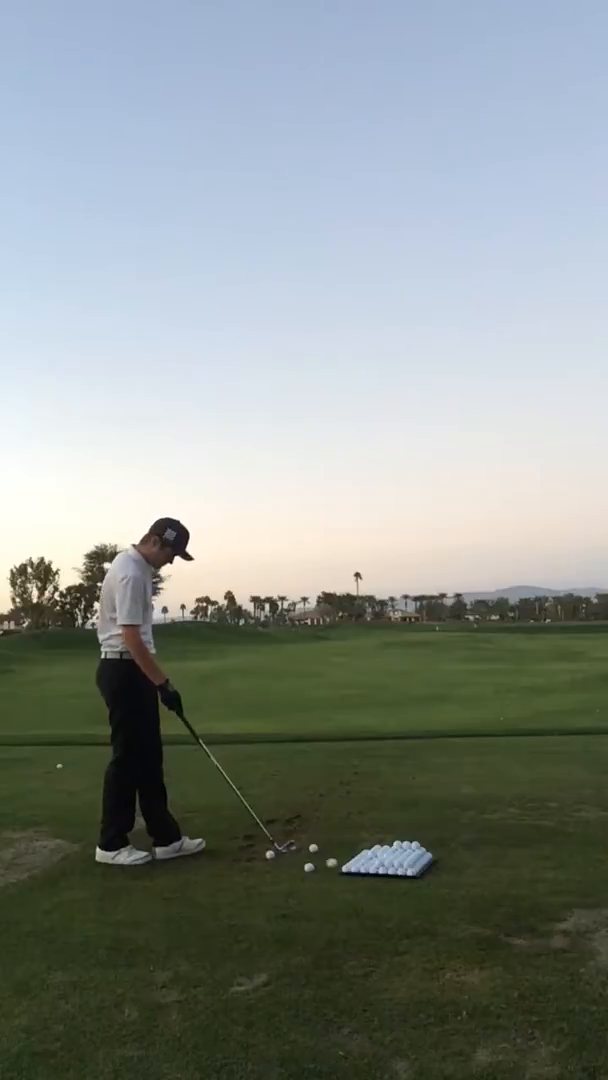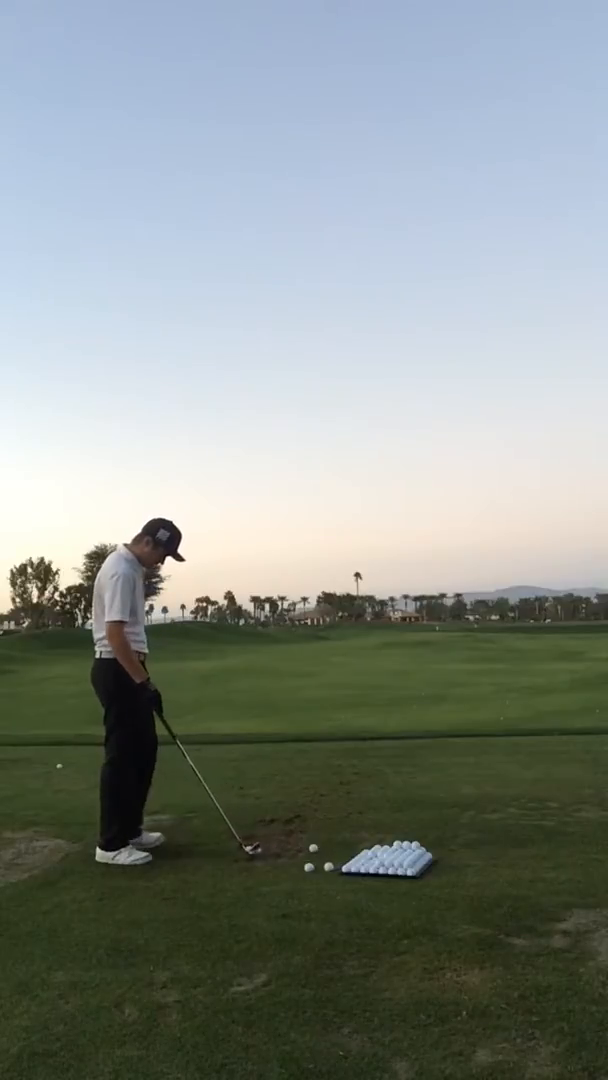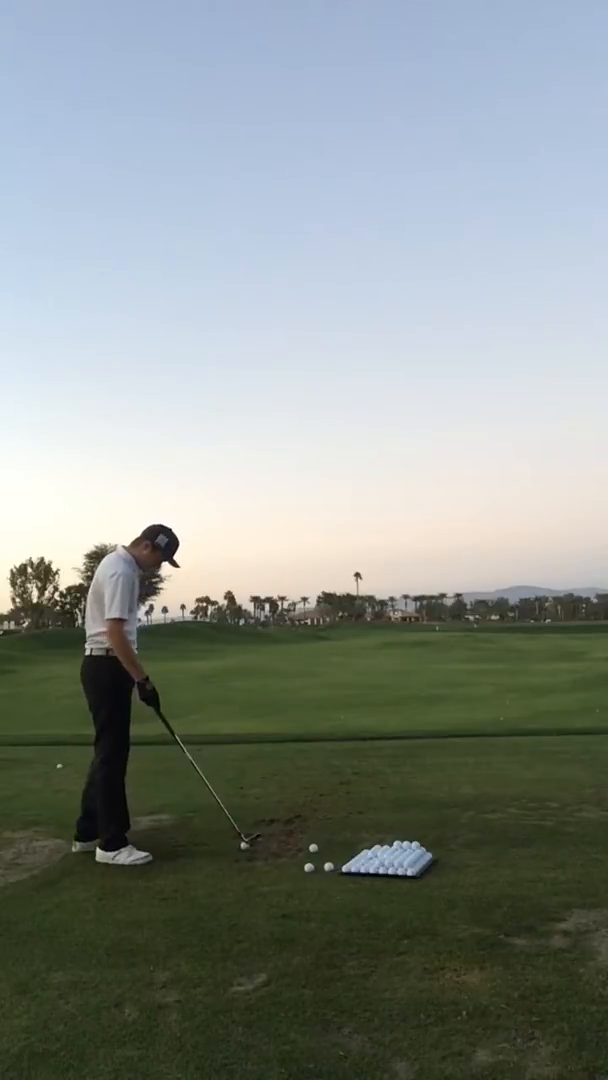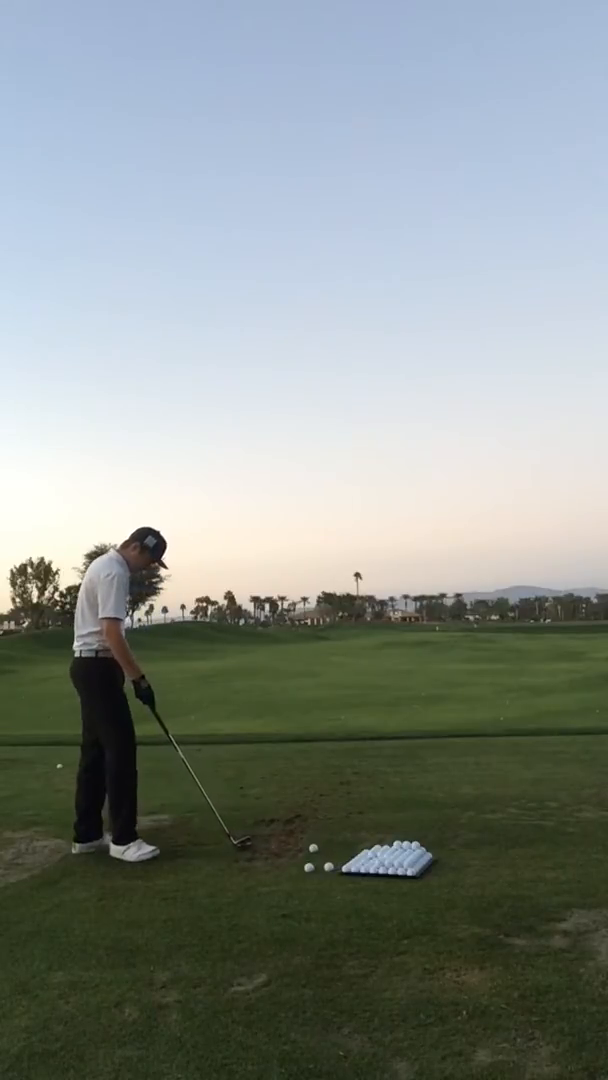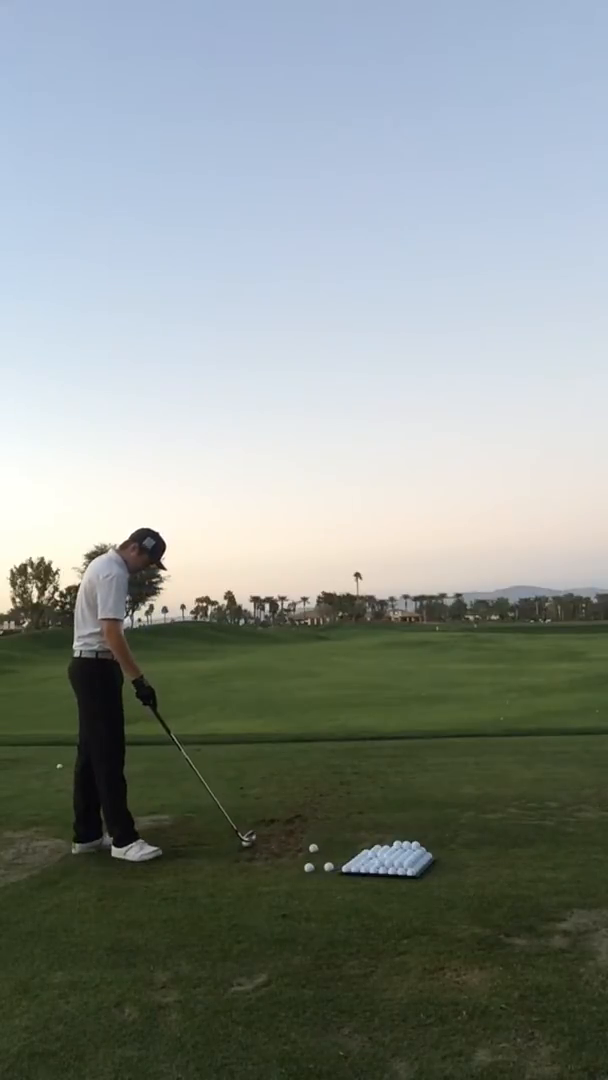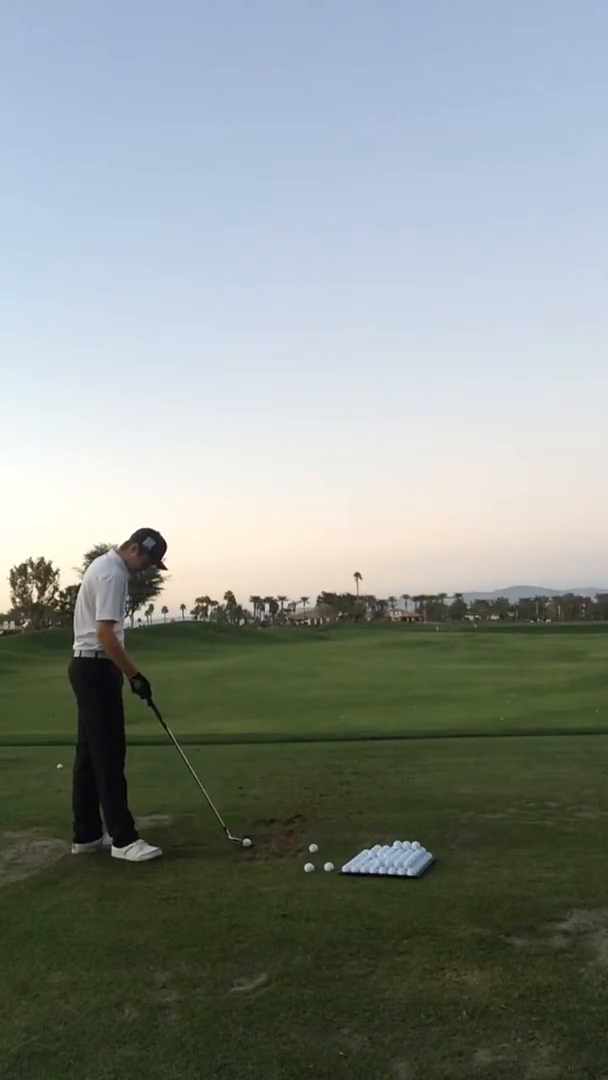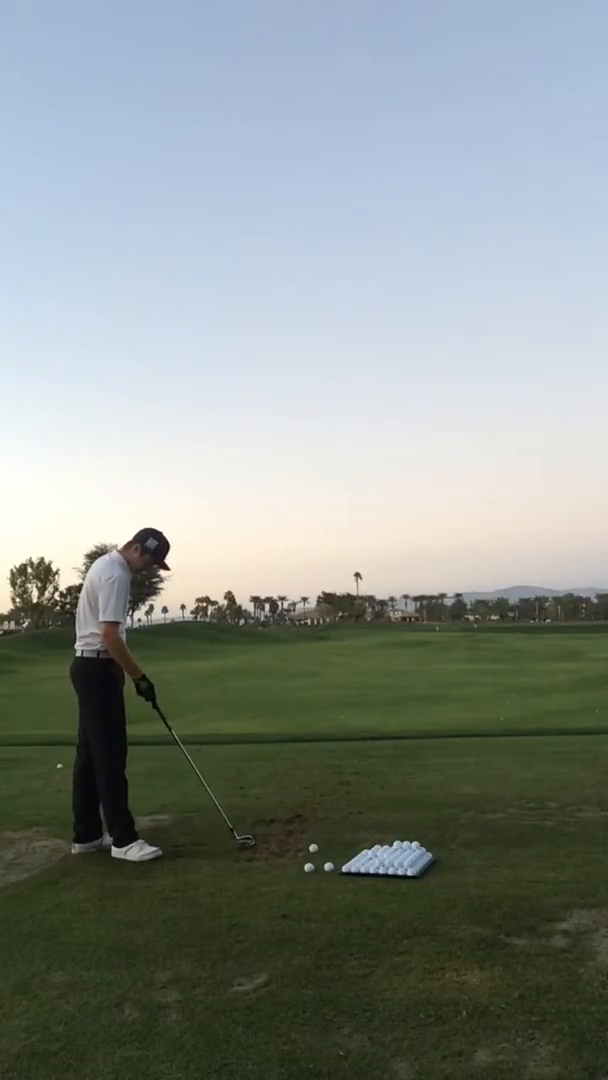
dt=0.5s
person 1, frame 1
left shoulder: (136, 566)
right shoulder: (131, 574)
right elbow: (132, 638)
right wrist: (163, 684)
left hip: (131, 671)
right hip: (124, 672)
left knee: (149, 756)
right knee: (127, 757)
left ankle: (166, 838)
right ankle: (111, 844)
person 1, frame 2
left shoulder: (130, 566)
right shoulder: (121, 572)
right elbow: (115, 634)
right wrist: (143, 682)
left hip: (127, 670)
right hip: (117, 672)
left knee: (144, 750)
right knee: (122, 756)
left ankle: (128, 829)
right ankle: (112, 843)
person 1, frame 3
left shoulder: (119, 564)
right shoulder: (122, 572)
right elbow: (116, 633)
right wrist: (143, 680)
left hip: (103, 666)
right hip: (107, 668)
left knee: (108, 752)
right knee: (113, 753)
left ankle: (88, 832)
right ankle: (111, 843)
person 1, frame 4
left shoulder: (104, 565)
right shoulder: (114, 572)
right elbow: (112, 632)
right wrist: (138, 678)
left hip: (90, 665)
right hip: (98, 666)
left knee: (95, 751)
right knee: (121, 747)
left ankle: (86, 834)
right ankle: (123, 837)
person 1, frame 5
left shoulder: (102, 565)
right shoulder: (114, 573)
right elbow: (112, 633)
right wrist: (139, 679)
left hip: (88, 665)
right hip: (97, 668)
left knee: (91, 752)
right knee: (108, 754)
left ankle: (87, 834)
right ankle: (123, 838)
person 1, frame 6
left shoulder: (104, 565)
right shoulder: (113, 574)
right elbow: (105, 634)
left wrist: (126, 672)
right wrist: (134, 675)
left hip: (87, 665)
right hip: (97, 668)
left knee: (90, 752)
right knee: (109, 753)
left ankle: (86, 834)
right ankle: (123, 838)
person 1, frame 7
left shoulder: (106, 564)
right shoulder: (116, 575)
right elbow: (110, 636)
right wrist: (140, 678)
left hip: (89, 665)
right hip: (98, 668)
left knee: (90, 753)
right knee: (110, 754)
left ankle: (87, 834)
right ankle: (123, 838)
